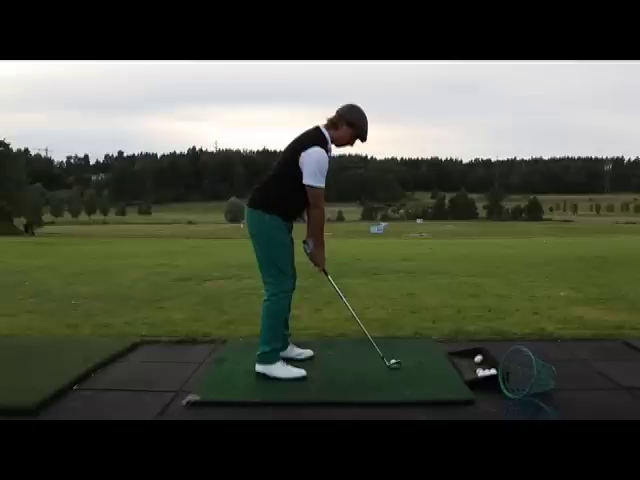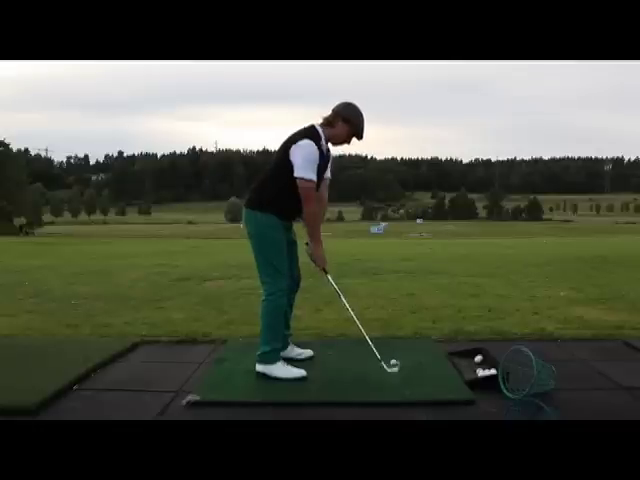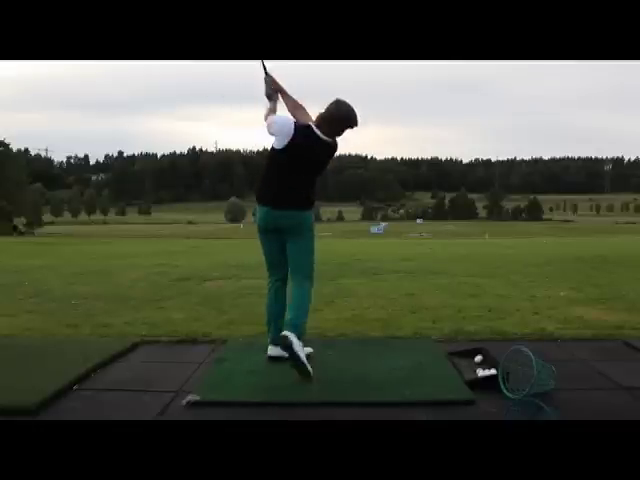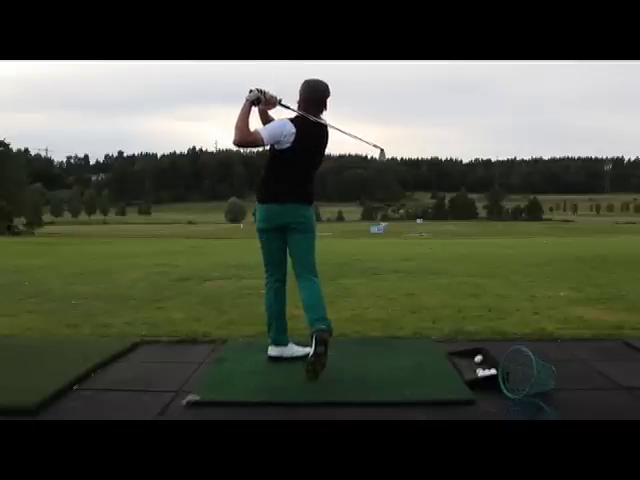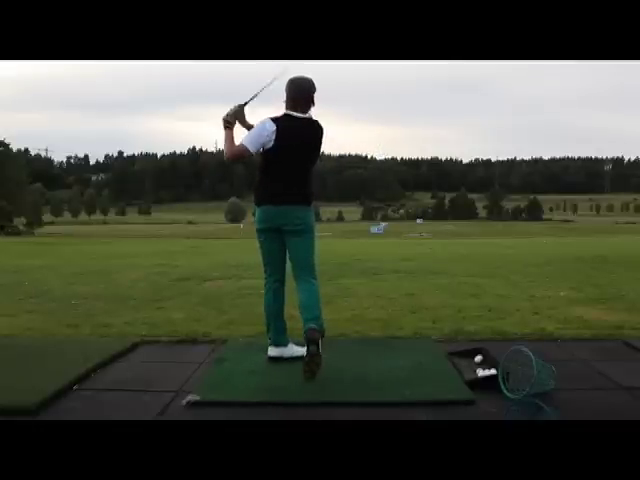
dt=1s
person 1, frame 1
left shoulder: (316, 141)
right shoulder: (317, 151)
left elbow: (311, 202)
right elbow: (316, 206)
left wrist: (310, 238)
right wrist: (319, 249)
left hip: (276, 217)
right hip: (266, 217)
left knee: (287, 282)
right knee: (279, 286)
left ankle: (281, 344)
right ankle: (267, 359)
person 1, frame 2
left shoulder: (325, 154)
right shoulder: (307, 143)
left elbow: (320, 198)
right elbow: (307, 199)
left wrist: (315, 239)
right wrist: (317, 245)
left hip: (282, 219)
right hip: (263, 216)
left knee: (291, 282)
right knee: (277, 286)
left ankle: (281, 344)
right ankle: (268, 358)
person 1, frame 3
left shoulder: (289, 128)
right shoulder: (330, 148)
left elbow: (269, 116)
right elbow: (302, 114)
left wrist: (272, 95)
right wrist: (278, 89)
left hip: (266, 210)
right hip: (298, 215)
left knee: (277, 277)
right knee: (302, 278)
left ankle: (277, 342)
right ankle: (292, 332)
person 1, frame 4
left shoulder: (288, 127)
right shoulder: (321, 132)
left elbow: (241, 139)
left wrist: (249, 103)
right wrist: (265, 112)
left hip: (270, 209)
right hip: (300, 210)
left knee: (275, 278)
right knee: (307, 275)
left ankle: (278, 343)
right ankle: (320, 328)
person 1, frame 5
left shoulder: (270, 126)
right shoulder: (316, 130)
left elbow: (230, 155)
left wrist: (229, 129)
right wrist: (246, 123)
left hip: (267, 211)
right hip: (299, 211)
left knee: (273, 279)
right knee: (305, 277)
left ankle: (278, 343)
right ankle: (313, 329)
